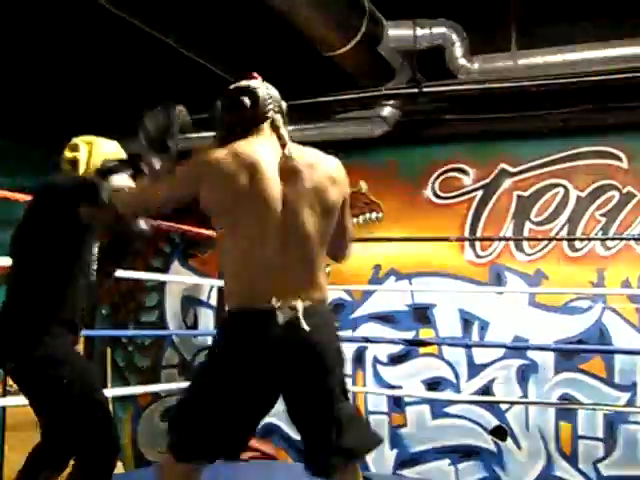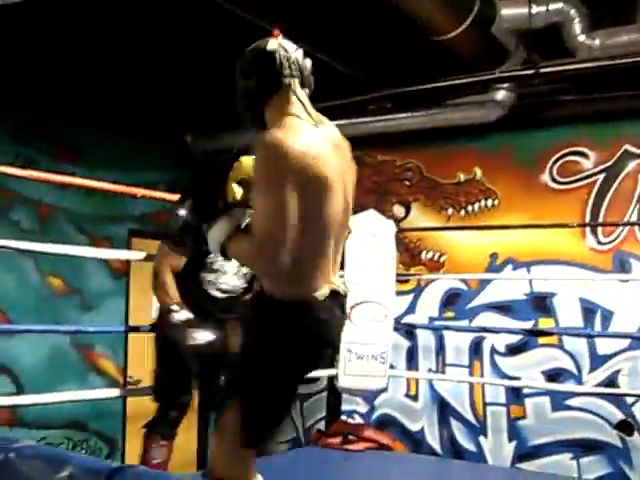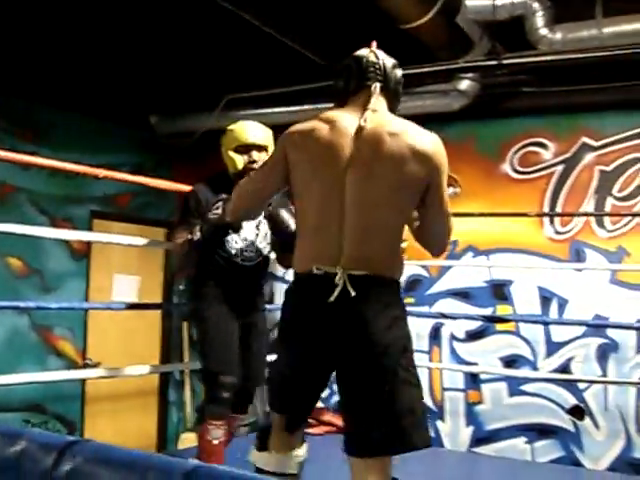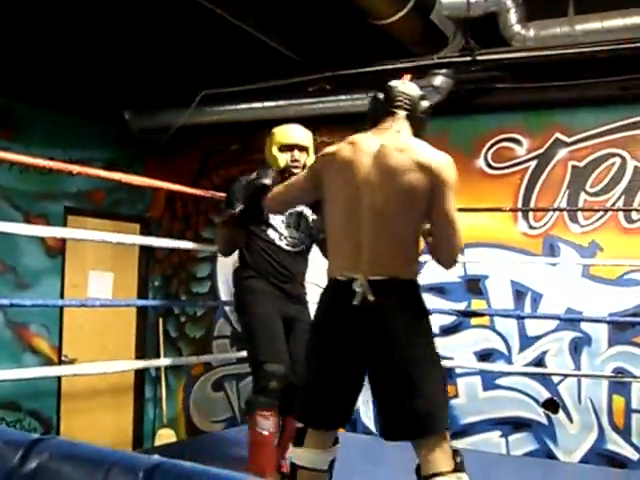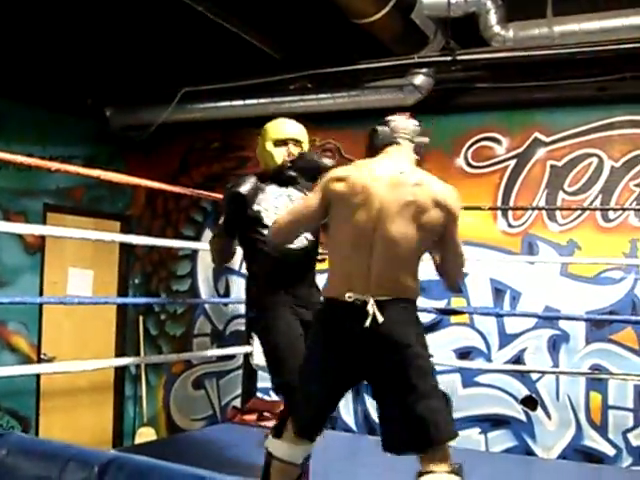
dt=0.7s
person 1, frame 1
left shoulder: (216, 164)
right shoulder: (330, 169)
left elbow: (142, 203)
left wrist: (110, 186)
left hip: (248, 333)
right hip: (313, 332)
person 1, frame 2
left shoulder: (280, 144)
right shoulder: (335, 139)
left elbow: (271, 258)
left wrist: (226, 237)
left hip: (290, 316)
right hip: (325, 309)
person 1, frame 3
left shoulder: (301, 137)
right shoulder: (425, 146)
left elbow: (236, 209)
right elbow: (437, 244)
left hip: (307, 300)
right hip: (375, 306)
left knee: (285, 423)
person 1, frame 4
left shoulder: (334, 155)
right shoulder: (434, 162)
left elbow: (272, 202)
right elbow: (447, 256)
left hip: (337, 305)
right hip: (396, 306)
left knee: (320, 428)
right knee: (434, 446)
person 1, frame 5
left shoulder: (341, 177)
right shoulder: (441, 195)
left elbow: (277, 235)
right elbow: (454, 280)
left wrist: (319, 202)
left hip: (337, 321)
right hip: (397, 325)
left knee: (300, 425)
person 2, frame 1
left shoulder: (59, 204)
right shoulder: (62, 190)
left hip: (32, 339)
right hip: (43, 341)
left knee: (62, 440)
right knee: (101, 446)
person 2, frame 2
right shoulder: (200, 217)
right elbow: (164, 269)
right wrist: (180, 318)
left hip: (228, 325)
right hip: (185, 321)
right knee: (173, 406)
person 2, frame 3
right shoulder: (206, 195)
left elbow: (289, 259)
right elbow: (181, 260)
left wrist: (286, 230)
right wrist: (206, 232)
left hip: (252, 304)
right hip: (214, 299)
left knee: (246, 388)
right knee: (223, 388)
left ankle: (216, 453)
person 2, frame 4
right shoulder: (247, 187)
right elbow: (224, 245)
right wrist: (247, 204)
left hip: (295, 299)
right hip: (257, 292)
left knee: (295, 382)
right knee: (270, 377)
person 2, frame 5
left shoulder: (311, 187)
right shoulder: (247, 189)
right elbow: (220, 257)
left wrist: (328, 171)
right wrist: (233, 213)
left hip: (309, 300)
right hip: (270, 302)
right knee: (301, 390)
